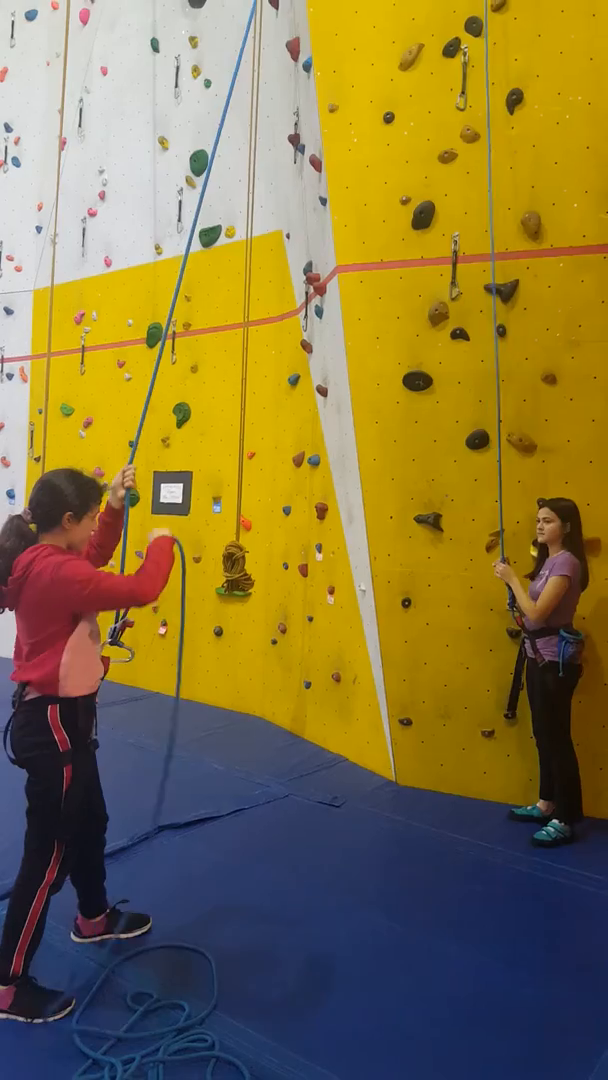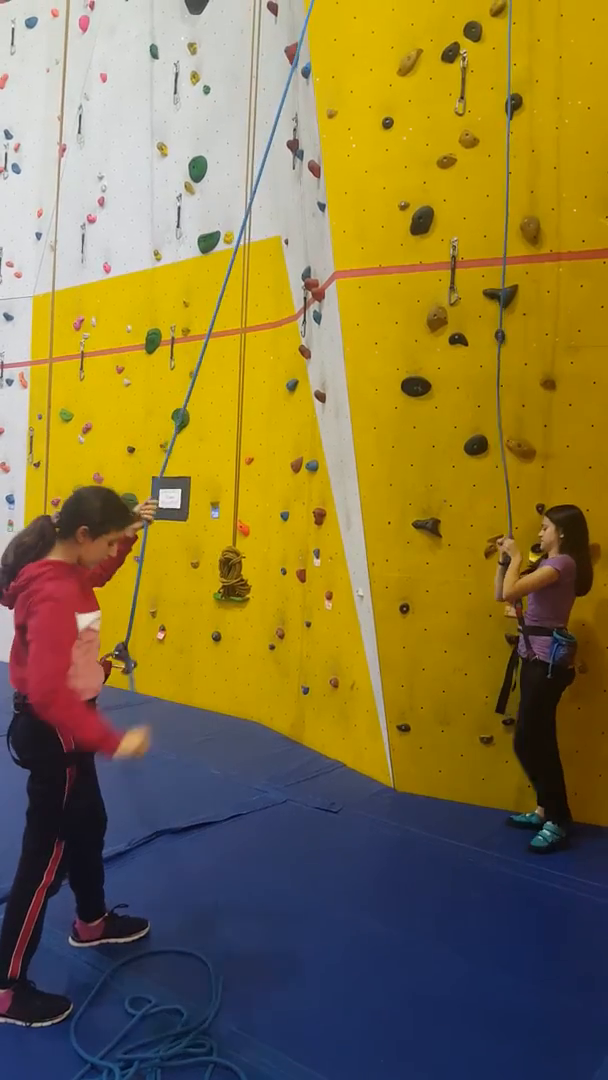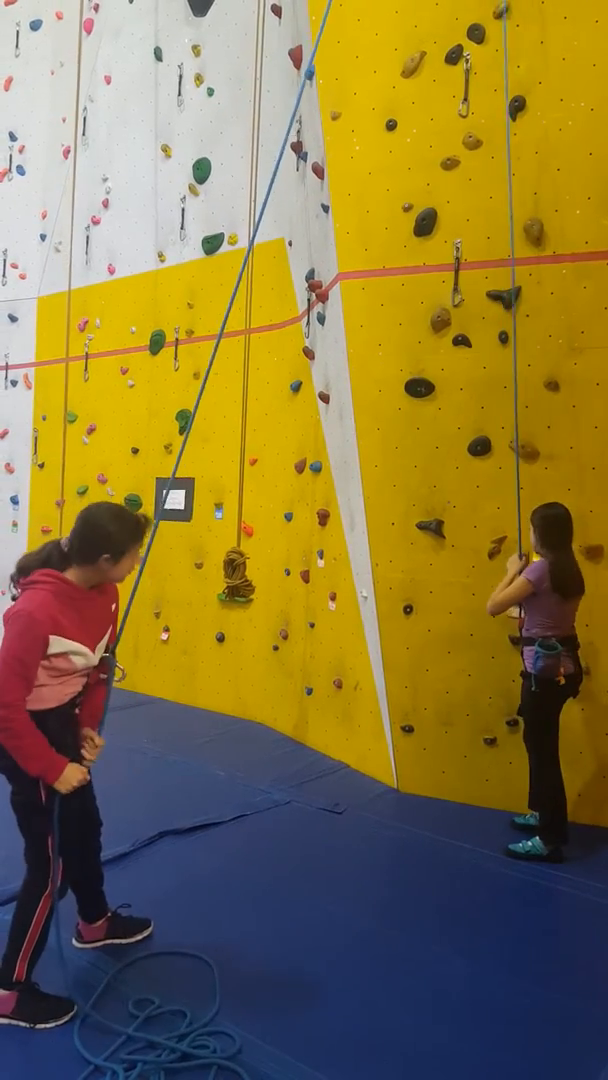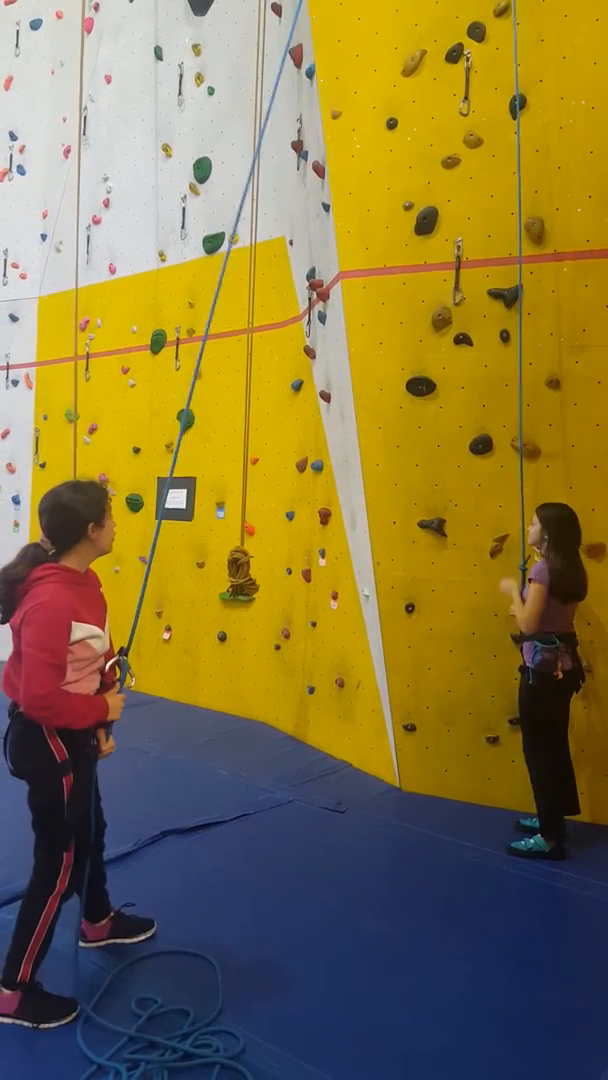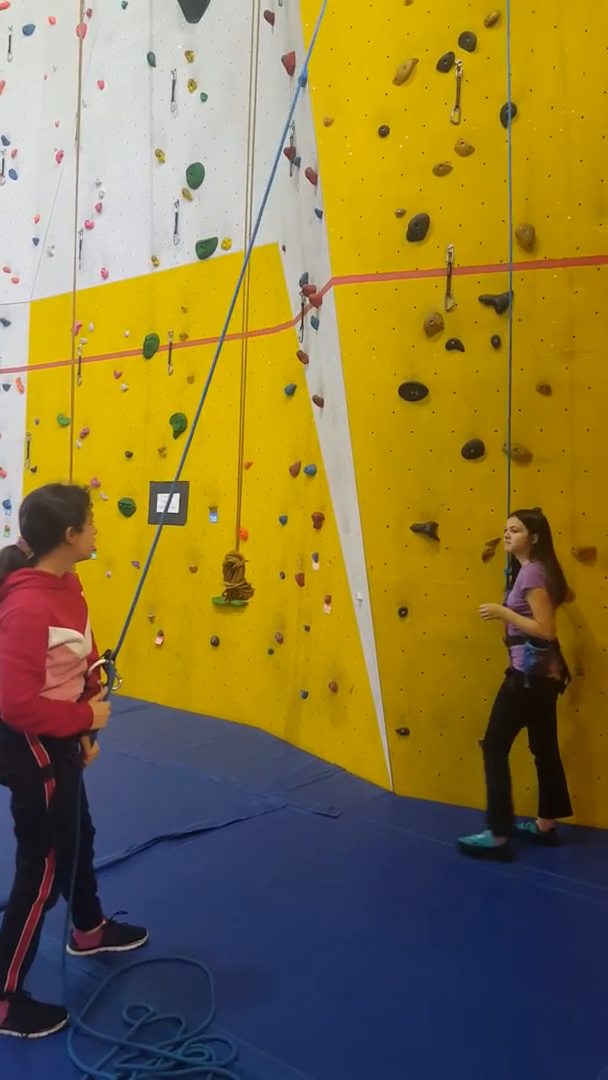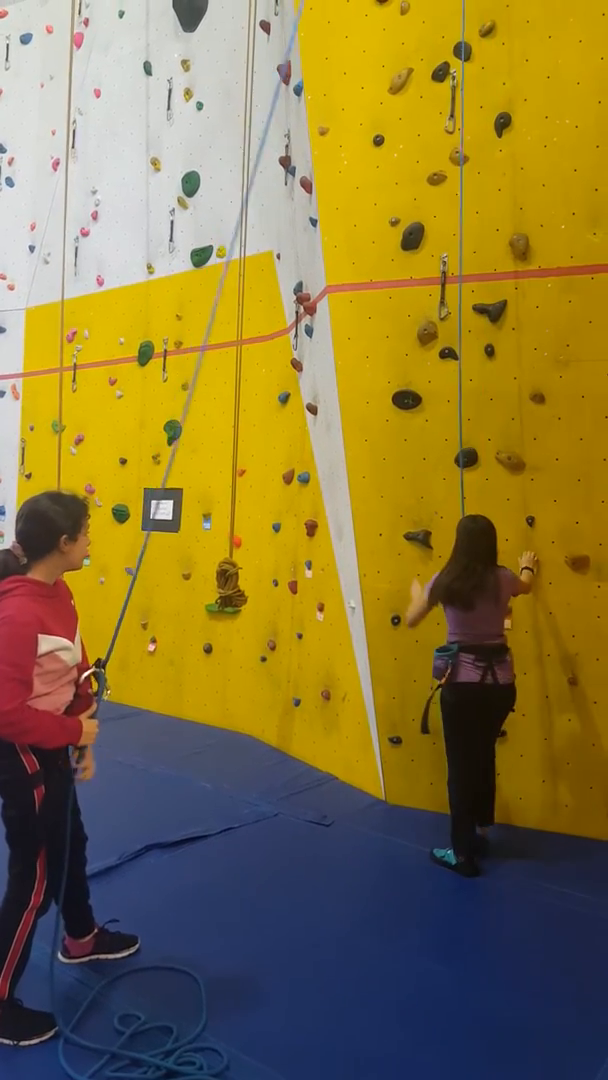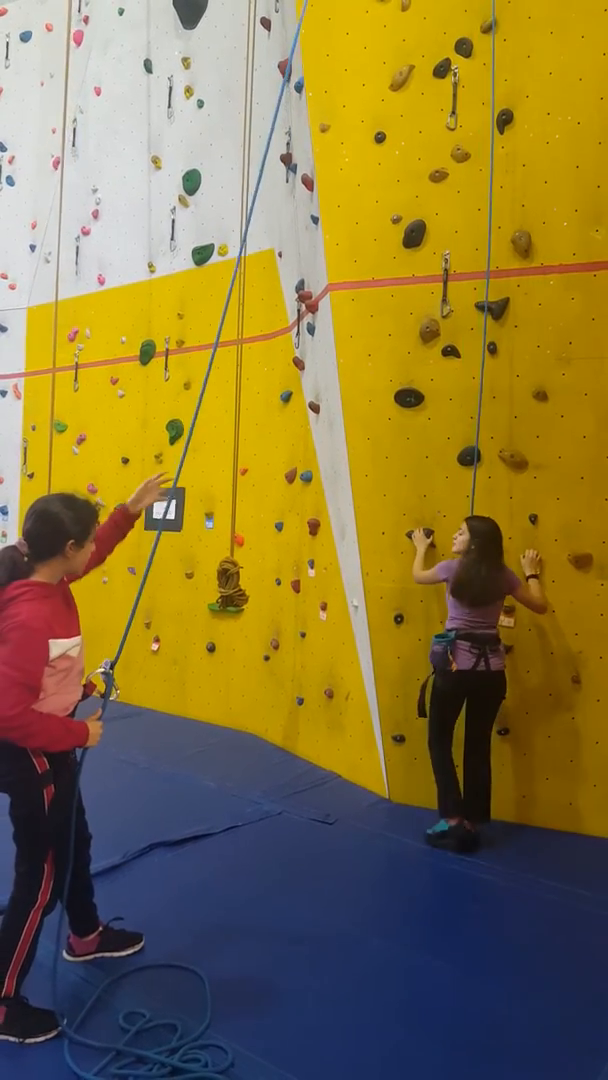
dt=0.7s
person 1, frame 1
right shoulder: (54, 572)
left elbow: (95, 557)
right elbow: (138, 591)
left wrist: (116, 503)
right wrist: (162, 544)
left hip: (65, 717)
right hip: (51, 724)
left knee: (90, 822)
right knee: (48, 852)
left ankle: (94, 917)
person 1, frame 2
left shoulder: (63, 570)
right shoulder: (52, 596)
left elbow: (98, 572)
right elbow: (44, 691)
left wrist: (131, 532)
right wrist: (111, 740)
left hip: (64, 724)
right hip: (52, 730)
left knee: (87, 824)
right knee: (45, 854)
left ankle: (92, 921)
person 1, frame 3
left shoulder: (104, 594)
left wrist: (88, 726)
right wrist: (52, 768)
left hip: (63, 727)
left knee: (84, 829)
right knee: (50, 863)
left ankle: (95, 922)
person 1, frame 4
left shoulder: (82, 581)
right shoulder: (51, 601)
left wrist: (100, 722)
right wrist: (103, 710)
left hip: (73, 735)
right hip: (46, 741)
left knee: (90, 832)
right knee: (59, 861)
left ankle: (99, 922)
person 1, frame 5
left shoulder: (65, 585)
left wrist: (85, 730)
right wrist: (86, 717)
left hip: (58, 742)
left knee: (77, 839)
left ankle: (89, 930)
person 1, frame 6
left shoulder: (56, 592)
left wrist: (83, 732)
right wrist: (75, 733)
left hip: (49, 747)
left knee: (69, 844)
left ankle: (81, 937)
person 1, frame 7
left shoulder: (49, 582)
left elbow: (94, 555)
left wrist: (131, 512)
right wrist: (80, 733)
left hip: (49, 748)
left knee: (74, 843)
left ankle: (86, 935)
person 2, frame 1
left shoulder: (566, 562)
right shoulder: (548, 560)
left elbow: (537, 613)
right elbow: (530, 611)
left wrist: (512, 579)
right wrist: (512, 582)
left hip: (556, 660)
right hip: (538, 657)
left knee: (556, 738)
right knee: (543, 736)
left ankle: (565, 820)
right ankle: (547, 805)
person 2, frame 2
left shoulder: (563, 563)
right shoulder: (548, 564)
left elbow: (510, 591)
right elbow: (501, 594)
left wrist: (516, 556)
right wrist: (505, 559)
left hip: (547, 661)
right hip: (538, 659)
left knee: (526, 741)
right knee: (541, 739)
left ankle: (559, 819)
right ankle: (547, 810)
person 2, frame 3
left shoulder: (540, 568)
right shoulder: (567, 569)
left elbow: (493, 607)
left wrist: (512, 571)
left hip: (544, 667)
right hip: (561, 665)
left knee: (542, 750)
right knee: (538, 742)
left ankle: (550, 840)
right ankle: (543, 814)
person 2, frame 4
left shoulder: (543, 568)
right shoulder: (568, 568)
left elbow: (527, 625)
left wrist: (513, 593)
left hip: (542, 666)
right hip: (563, 664)
left knee: (536, 750)
right knee: (554, 745)
left ankle: (550, 838)
right ankle: (552, 818)
person 2, frame 5
left shoulder: (531, 573)
right shoulder: (536, 570)
left elbow: (546, 630)
right elbow: (565, 595)
left wrist: (503, 611)
left hip: (529, 670)
right hip: (543, 670)
left knee: (495, 746)
right knee: (544, 747)
left ankle: (498, 834)
right ankle: (546, 823)
person 2, frame 6
left shoulder: (445, 581)
right shoulder: (503, 579)
left elbow: (411, 619)
right elbow: (526, 586)
left wrist: (417, 591)
right wrist: (528, 567)
left hip: (462, 681)
right hip: (499, 680)
left knee: (460, 765)
right knee: (483, 758)
left ankle: (463, 853)
right ankle: (479, 831)
person 2, frame 7
left shoulder: (453, 569)
right shoulder: (504, 576)
left elbow: (418, 575)
right elbow: (540, 605)
left wrist: (421, 547)
right wrist: (531, 572)
left hip: (455, 666)
right hip: (491, 669)
left knee: (439, 741)
right knee: (478, 748)
left ankle: (452, 819)
right ankle: (470, 824)
